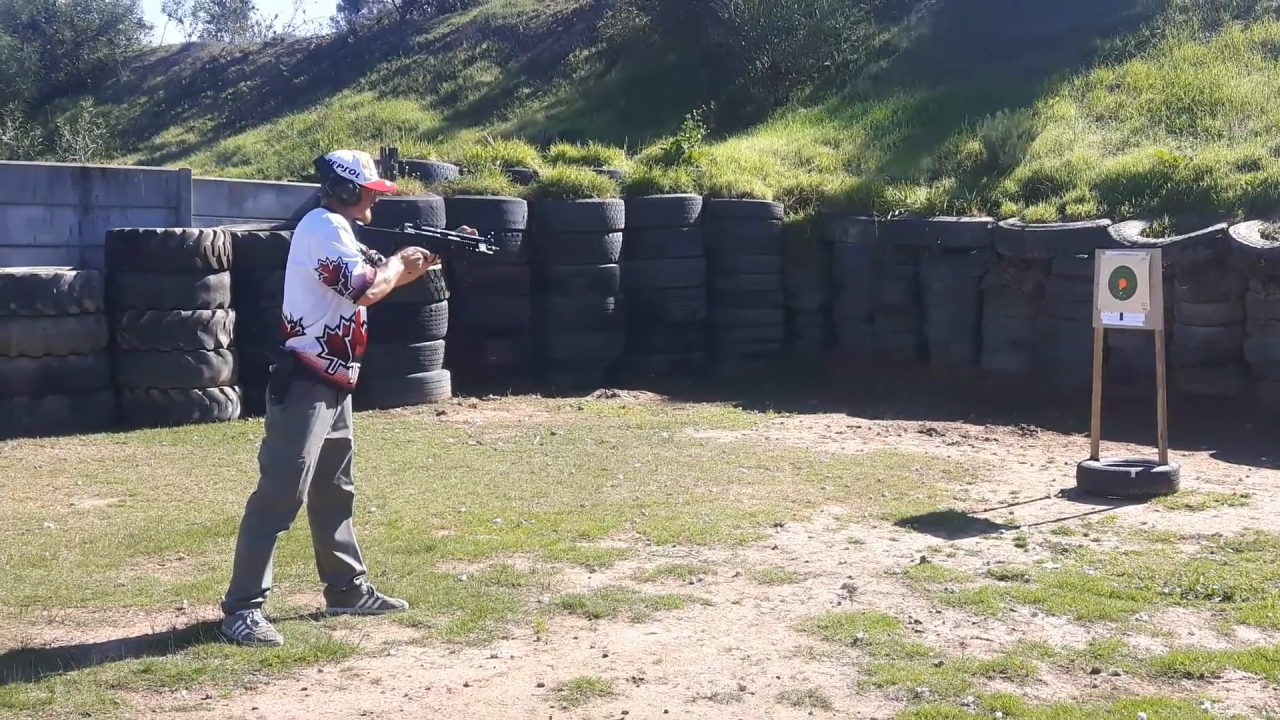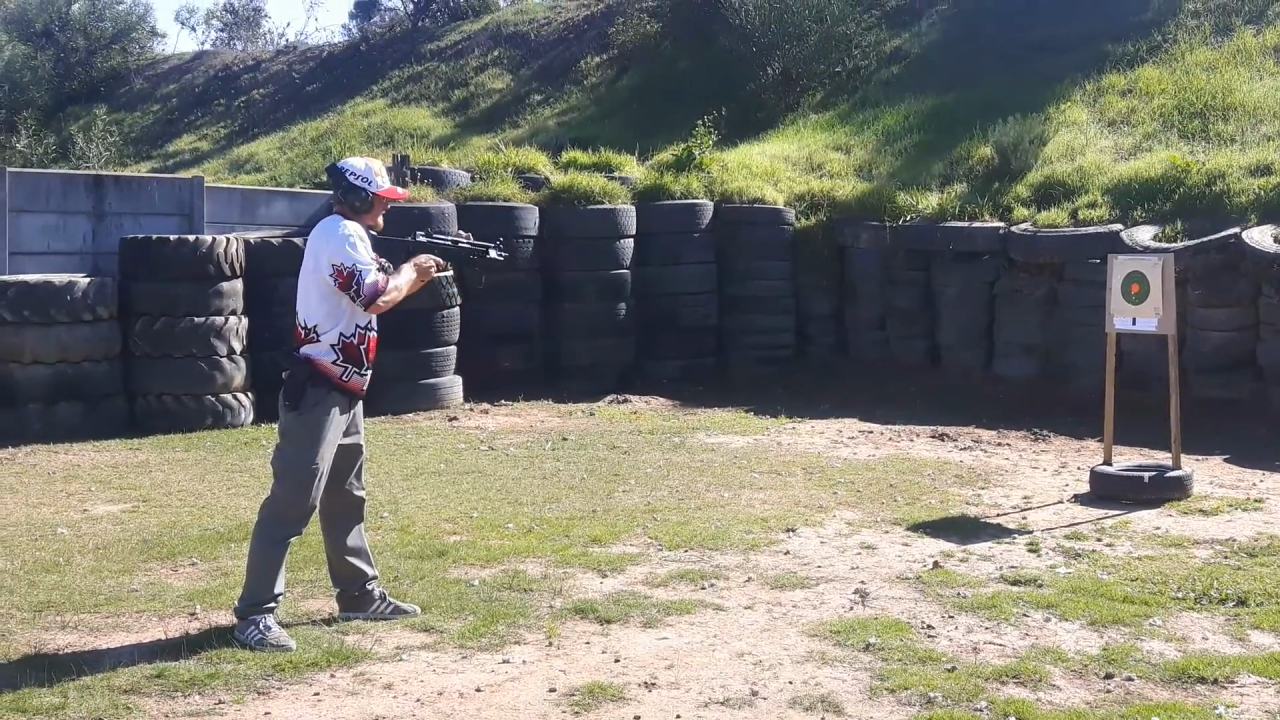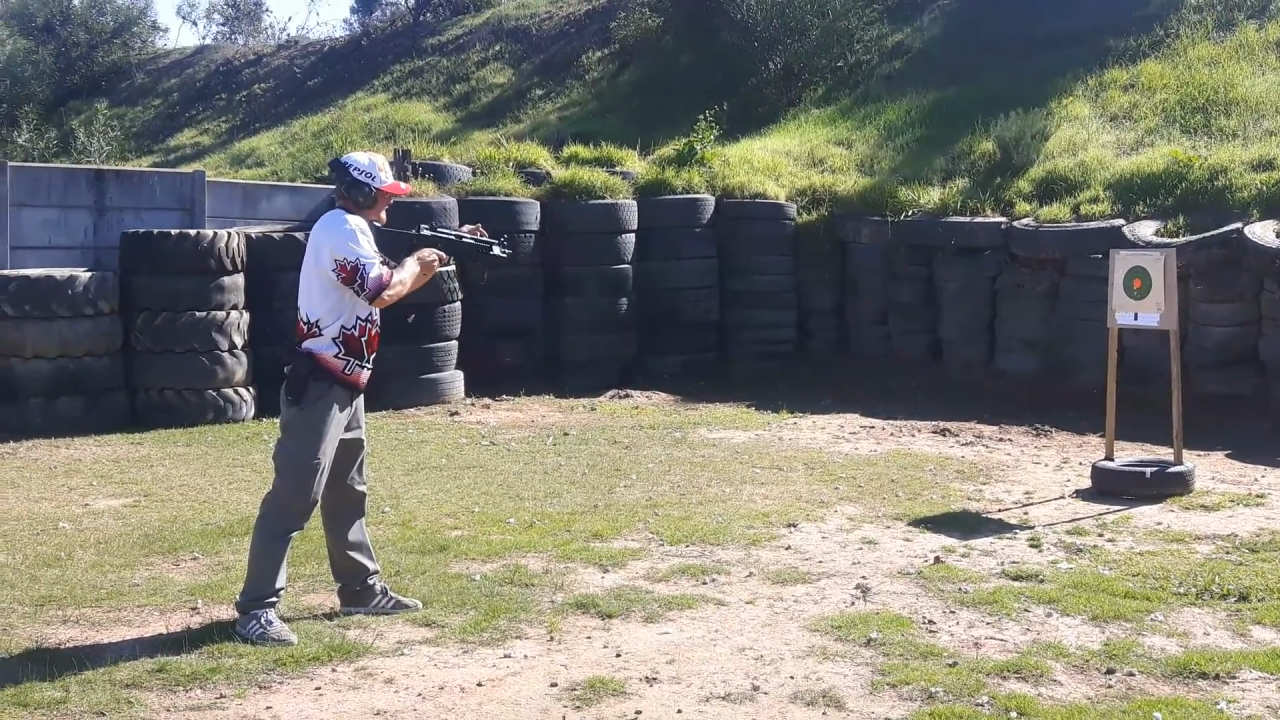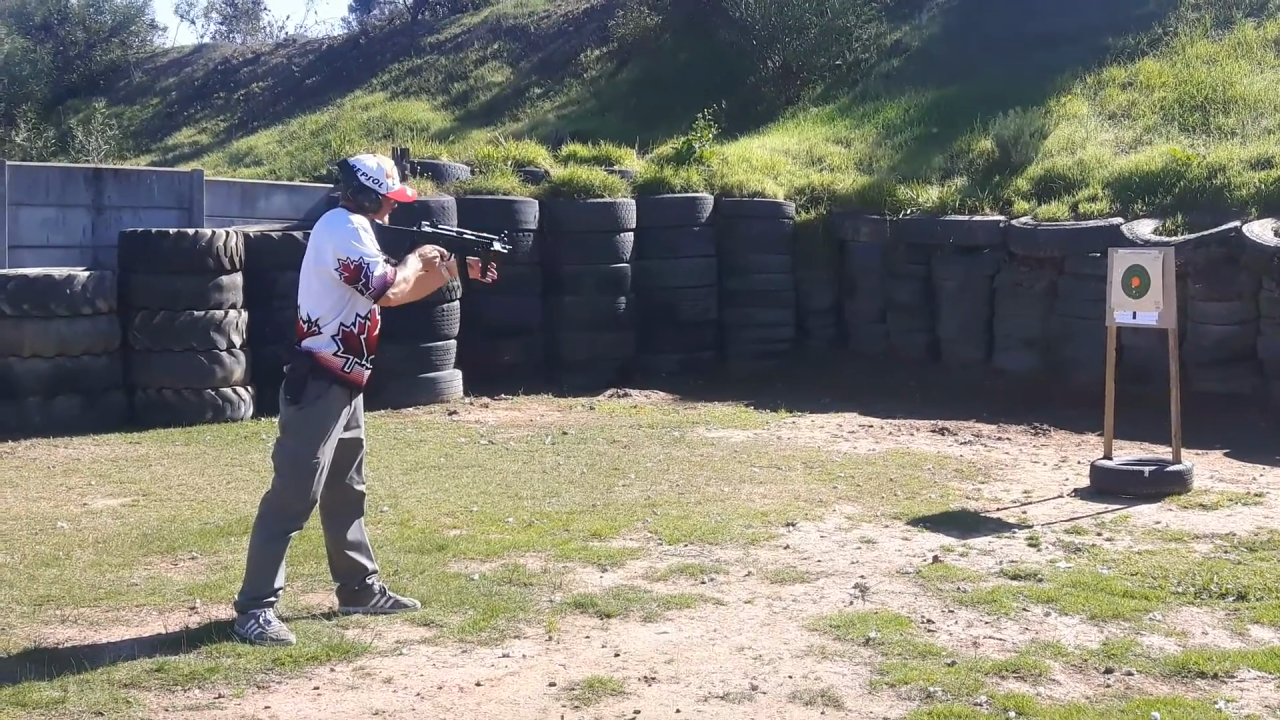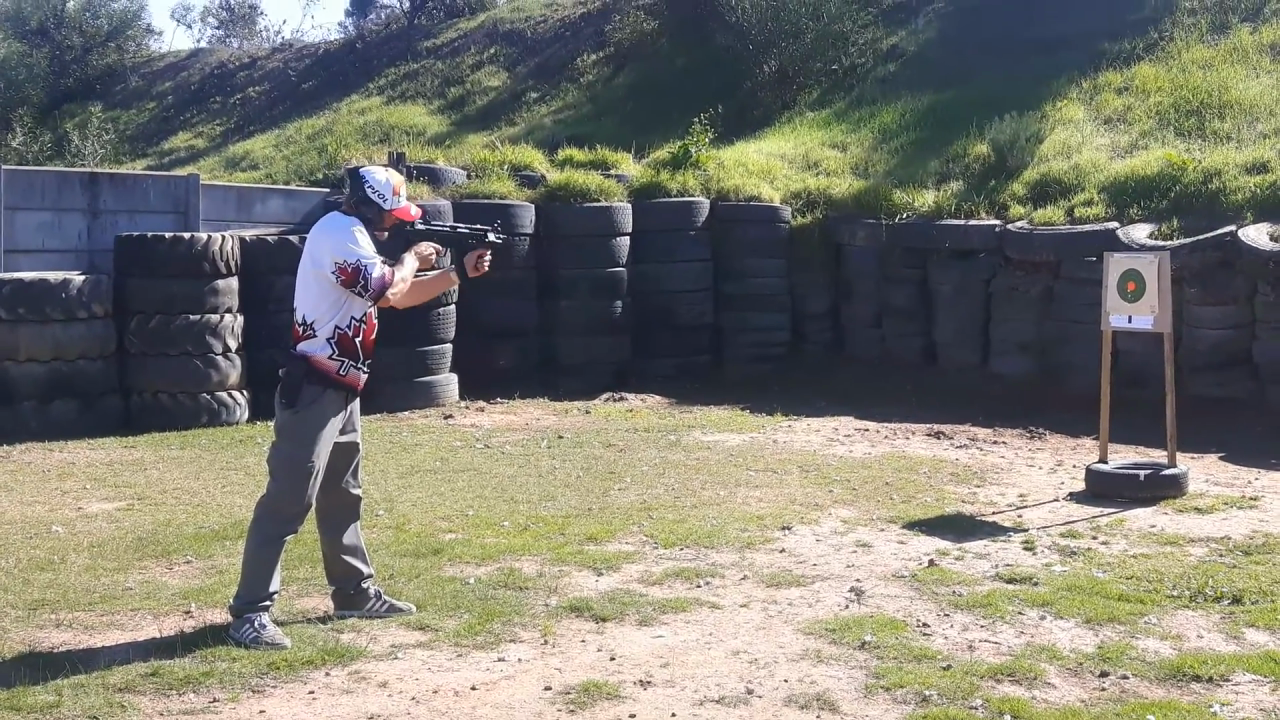
dt=0.3s
person 1, frame 1
left shoulder: (339, 230)
right shoulder: (325, 226)
left elbow: (376, 279)
right elbow: (367, 289)
left wrist: (434, 253)
right wrist: (399, 260)
left hip: (333, 384)
right hip: (305, 383)
left knee: (335, 493)
right knee: (281, 495)
left ankle: (347, 590)
right ankle: (242, 607)
person 1, frame 2
left shoulder: (346, 235)
right shoulder: (340, 233)
left elbow: (381, 290)
right elbow: (379, 297)
left wrist: (432, 261)
right wrist: (411, 268)
left hip: (342, 389)
right hip: (317, 388)
left knee: (345, 499)
right knee: (292, 501)
left ankle: (359, 595)
right ankle: (254, 613)
person 1, frame 3
left shoulder: (351, 229)
right shoulder: (343, 227)
left elbow: (385, 284)
right elbow: (383, 291)
left wrist: (443, 251)
right wrist: (416, 262)
left hip: (345, 383)
right hip: (320, 383)
left knee: (348, 493)
right knee: (295, 496)
left ankle: (362, 590)
right ankle: (256, 608)
person 1, frame 4
left shoulder: (352, 229)
right shoulder: (345, 226)
left elbow: (393, 294)
right elbow: (389, 290)
left wrist: (456, 269)
right wrist: (417, 259)
left hip: (343, 384)
right hip: (319, 383)
left knee: (346, 493)
right knee: (293, 496)
left ankle: (360, 590)
right ankle: (254, 608)
person 1, frame 5
left shoulder: (352, 236)
right shoulder: (340, 230)
left elbow: (398, 297)
right elbow: (386, 290)
left wrist: (460, 271)
right wrist: (413, 258)
left hip: (339, 387)
right hip: (314, 387)
left knee: (342, 496)
right knee: (288, 500)
left ankle: (355, 593)
right ankle: (249, 612)
